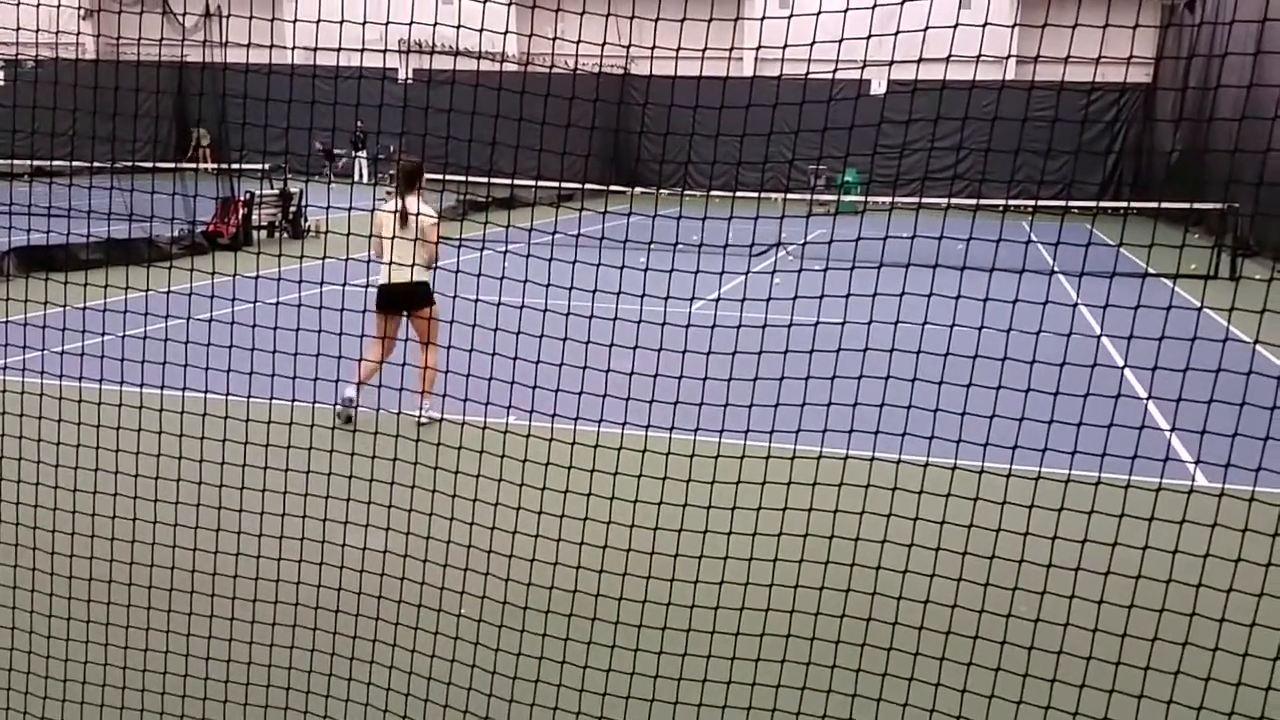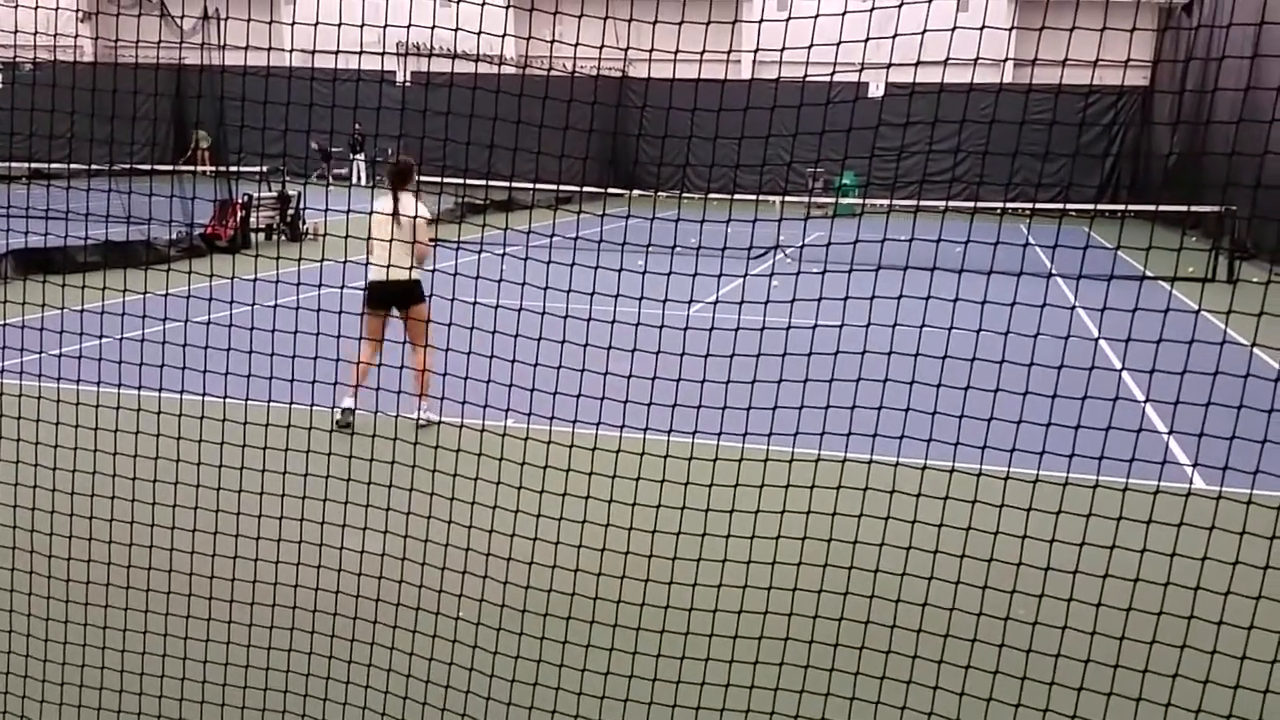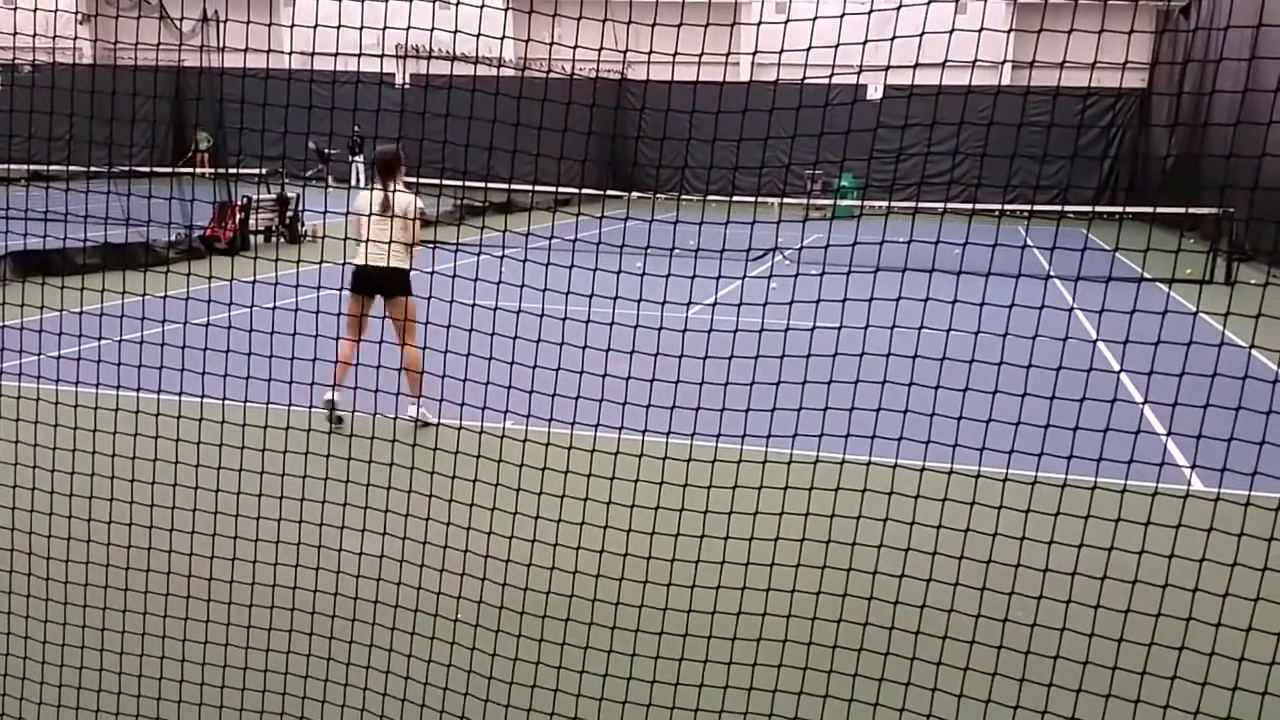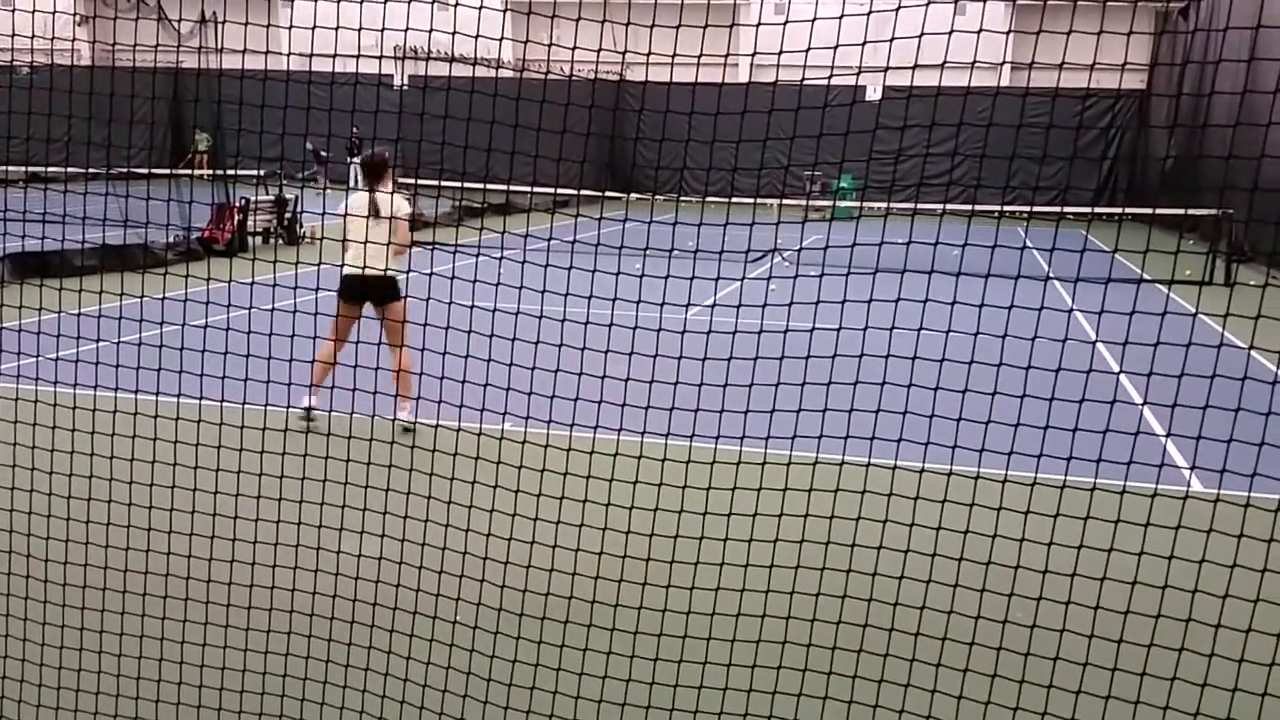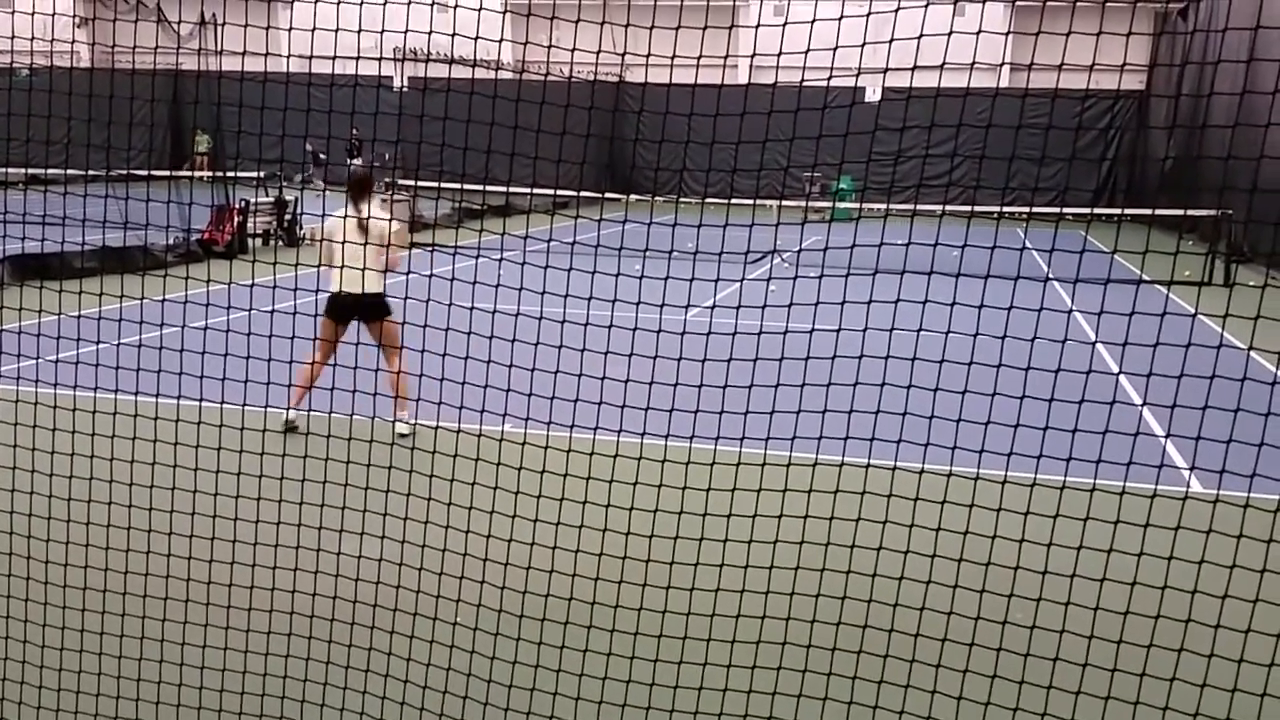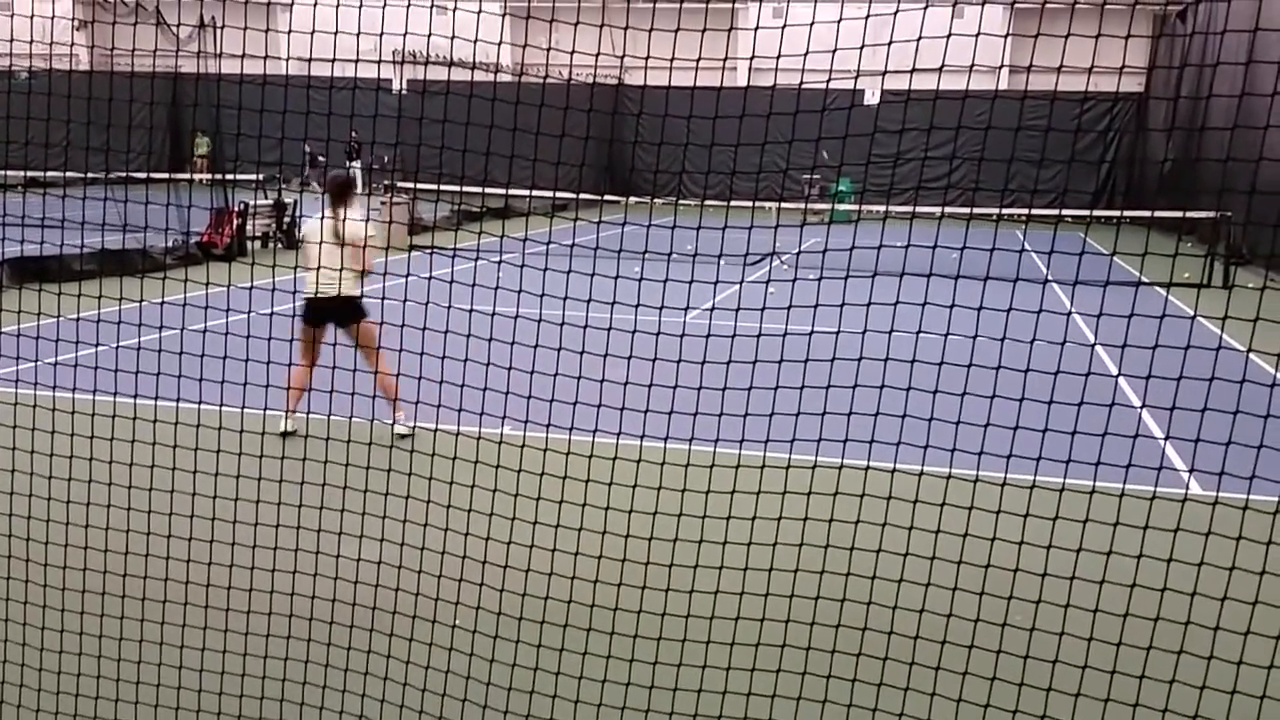
dt=0.1s
person 1, frame 1
left shoulder: (381, 210)
right shoulder: (426, 213)
left elbow: (376, 252)
right elbow: (432, 256)
left hip: (387, 286)
right hip: (415, 286)
left knee: (379, 349)
right knee: (429, 347)
left ankle: (353, 390)
right ankle: (424, 406)
person 1, frame 2
left shoulder: (376, 207)
right shoulder: (419, 210)
left elbow: (371, 248)
right elbow: (424, 254)
left hip: (377, 283)
right hip: (406, 284)
left knee: (370, 349)
right knee: (420, 346)
left ankle: (349, 399)
right ankle: (422, 408)
person 1, frame 3
left shoulder: (363, 196)
right shoulder: (410, 200)
left elbow: (359, 236)
right elbow: (413, 241)
left hip: (363, 270)
right hip: (394, 272)
left knee: (351, 337)
right knee: (407, 341)
left ankle: (334, 392)
right ankle: (415, 404)
person 1, frame 4
left shoulder: (352, 201)
right shoulder: (400, 203)
left elbow: (345, 239)
right elbow: (402, 247)
left hip: (353, 277)
right hip: (383, 279)
left knee: (336, 341)
right knee: (397, 348)
left ankle: (311, 397)
right ankle: (404, 410)
person 1, frame 5
left shoulder: (334, 220)
right shoulder: (386, 220)
left elbow: (326, 261)
right elbow: (392, 262)
left hip: (340, 296)
right hip: (371, 297)
left knee: (319, 357)
right knee: (395, 356)
left ankle: (292, 411)
right ankle: (402, 419)
person 1, frame 6
left shoulder: (312, 223)
right shoulder: (359, 224)
left elbow: (308, 259)
right elbow: (364, 269)
left hip: (313, 299)
right hip: (344, 300)
left knee: (305, 361)
right knee: (376, 359)
left ankle: (289, 419)
right ankle: (398, 418)
